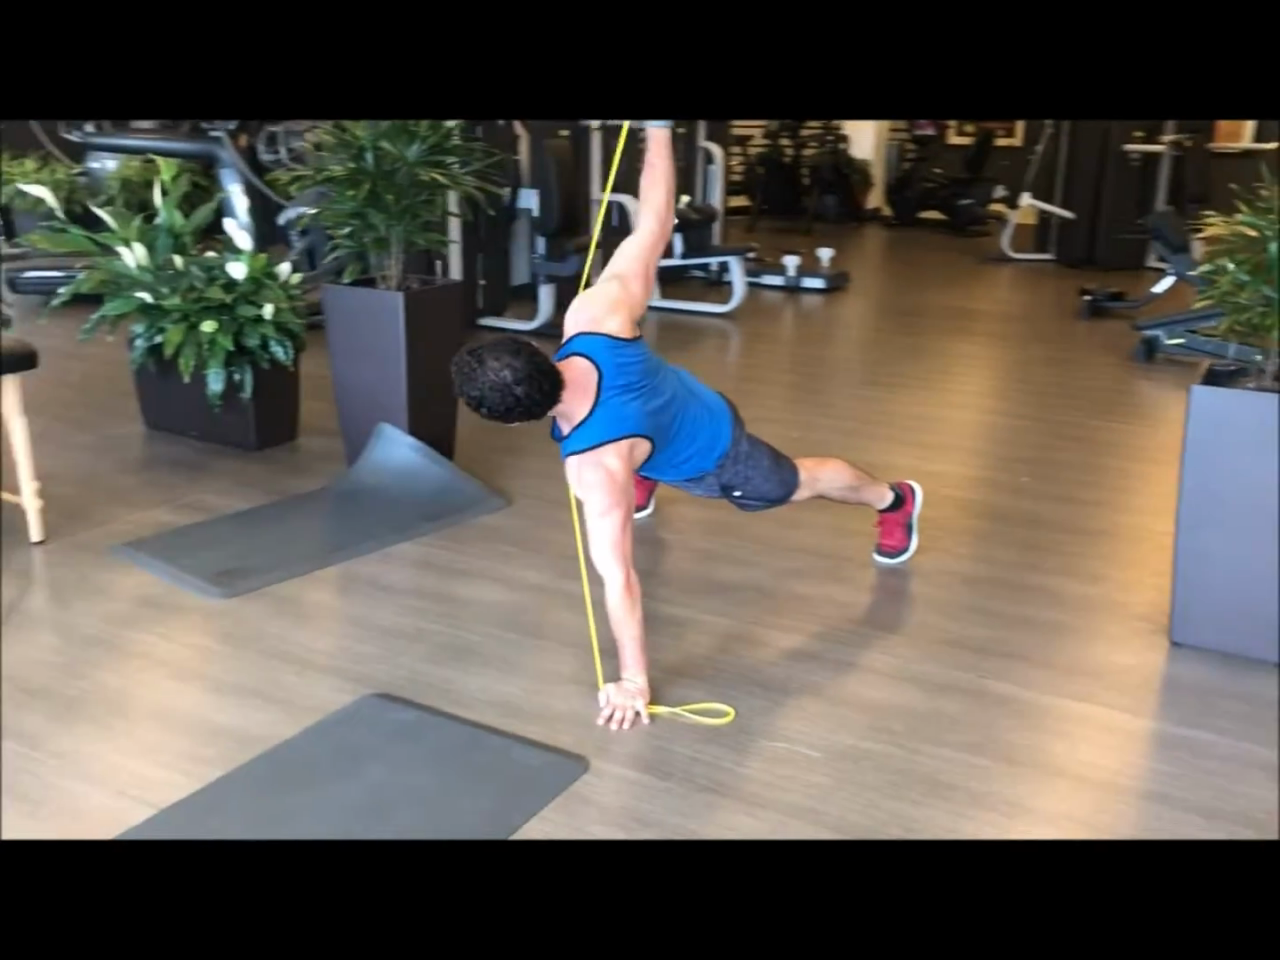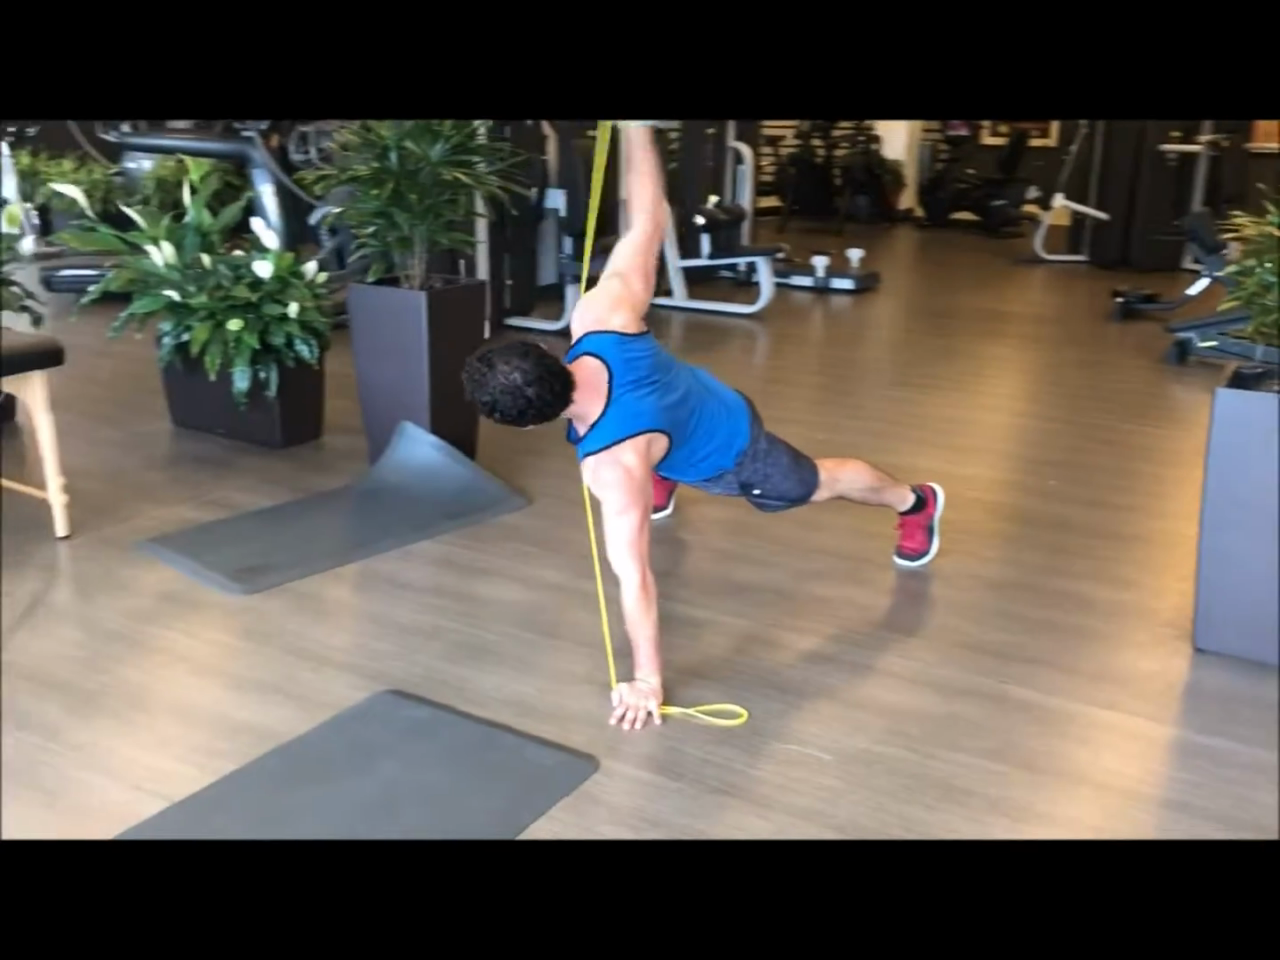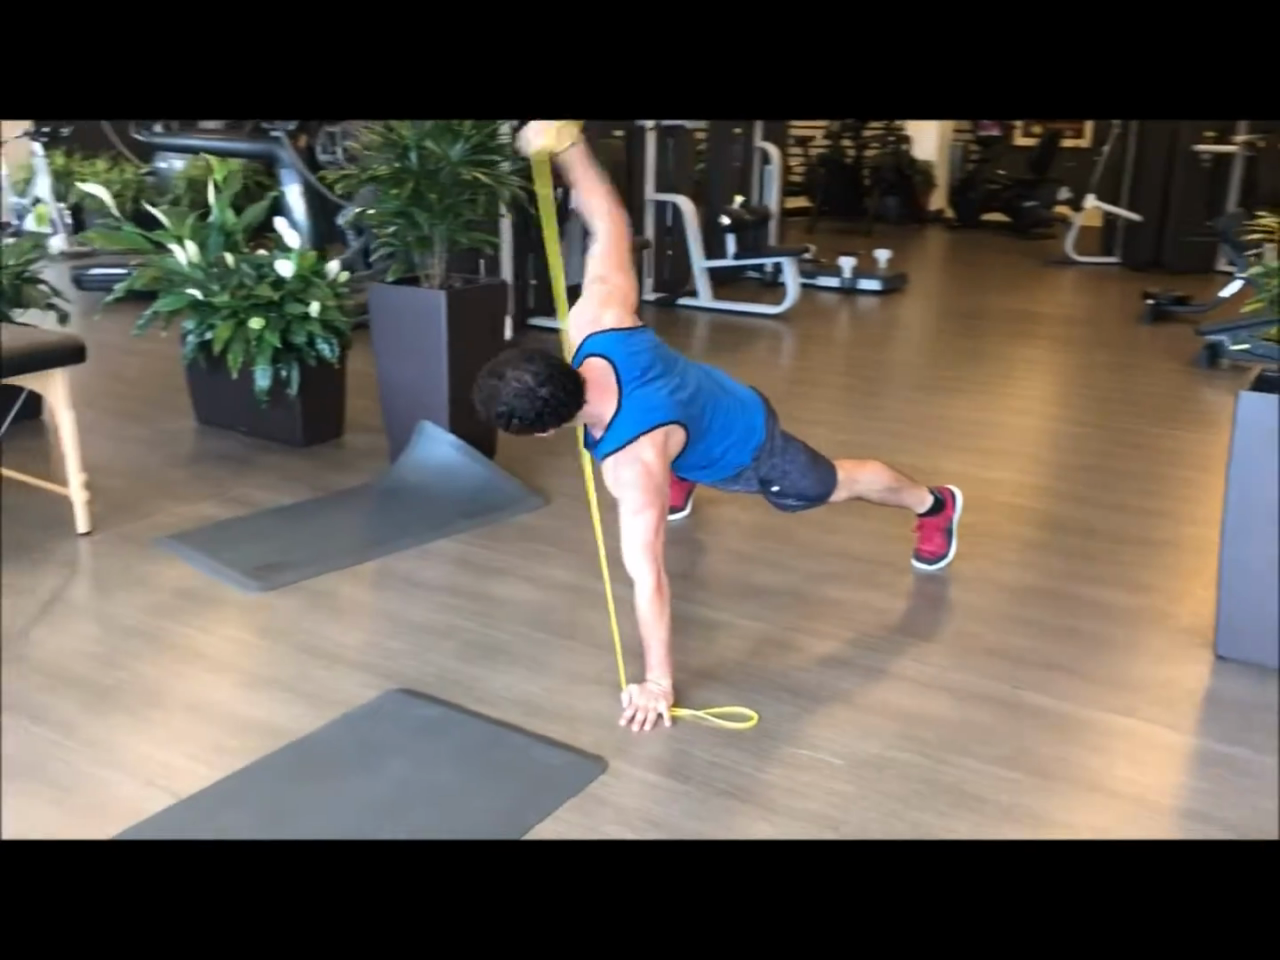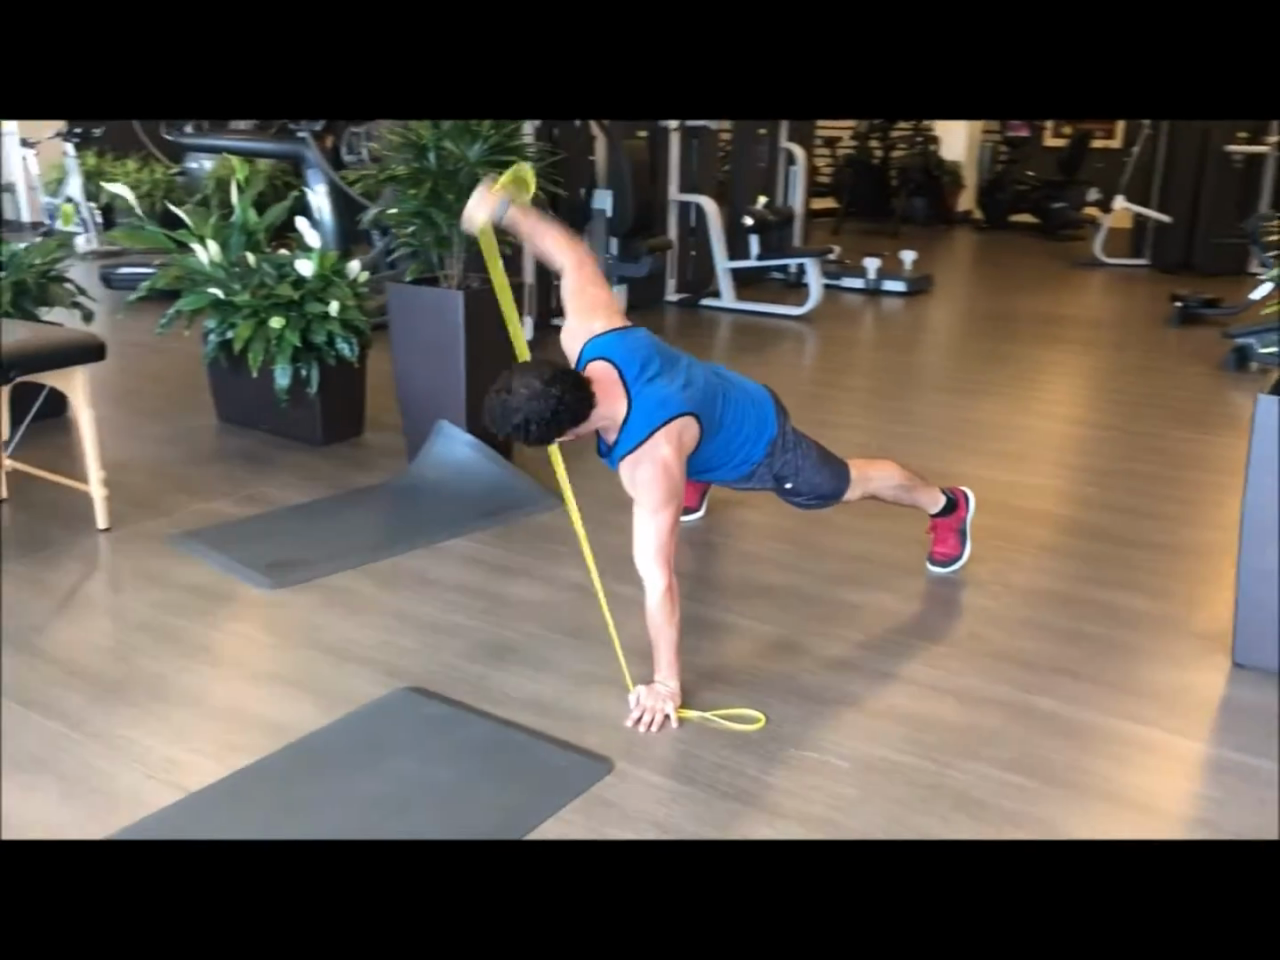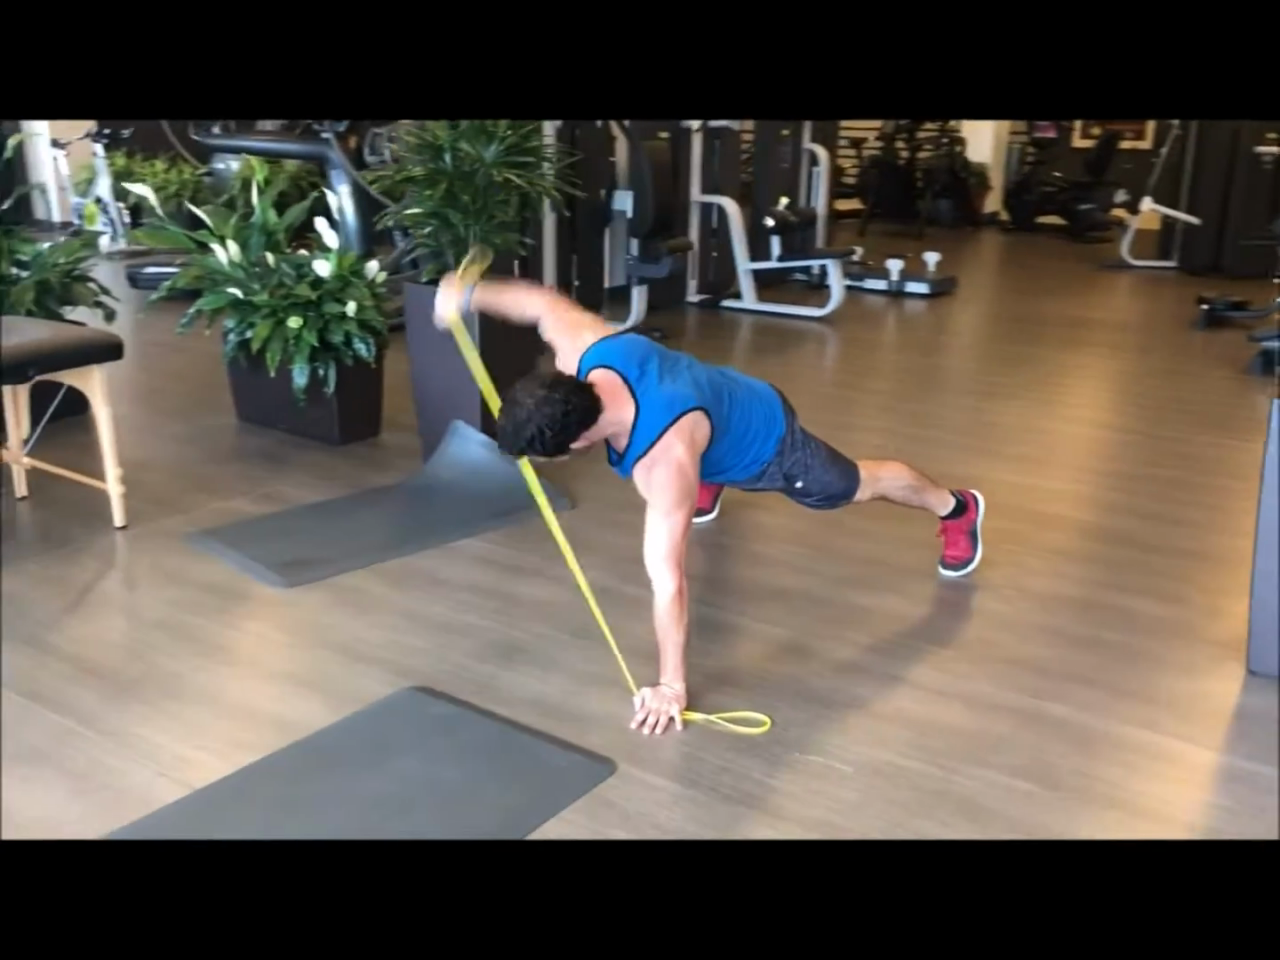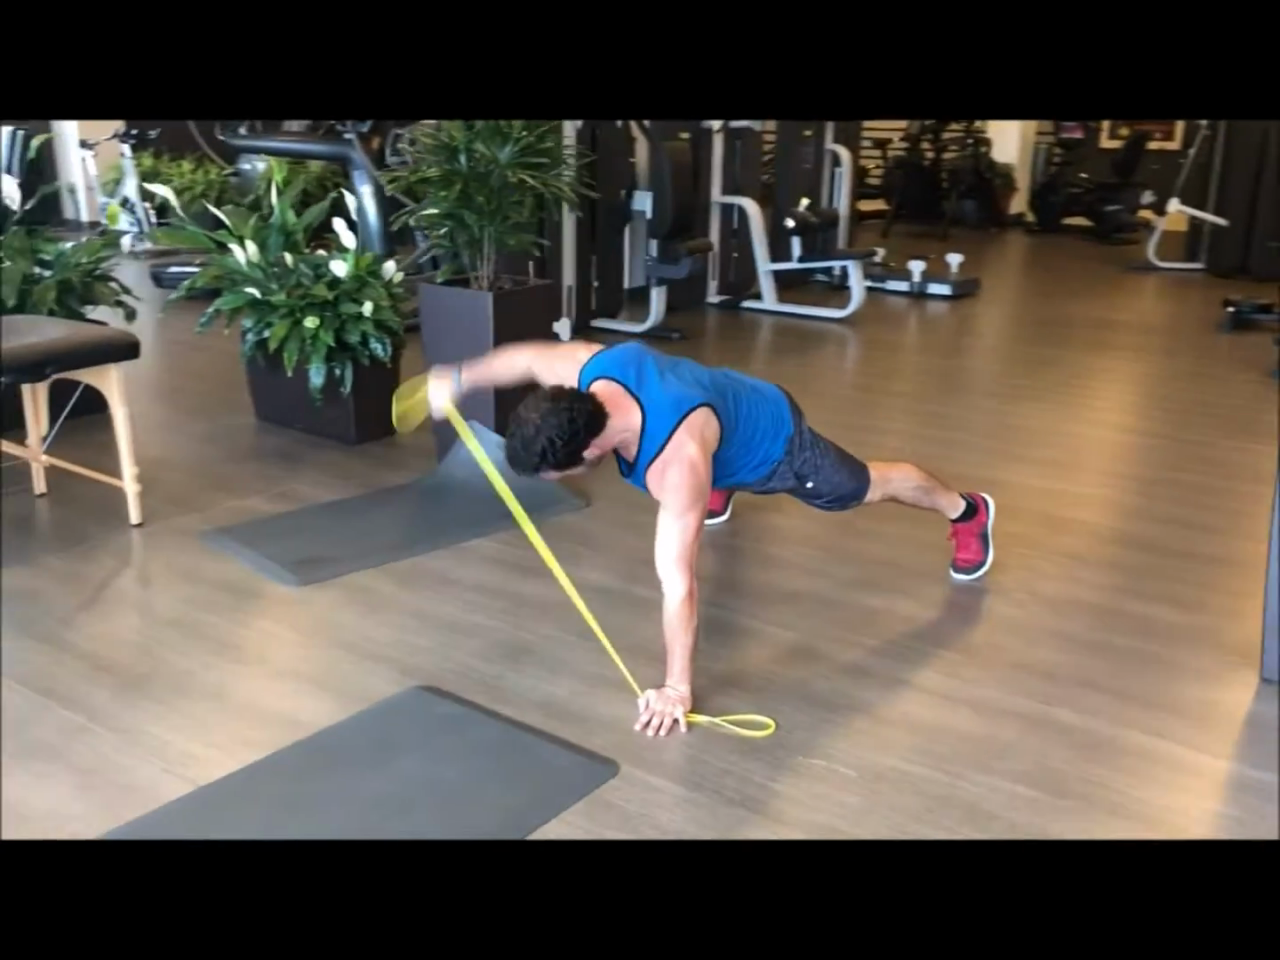
dt=0.1s
person 1, frame 1
left shoulder: (595, 465)
right shoulder: (597, 321)
left elbow: (617, 579)
right elbow: (651, 230)
left wrist: (634, 682)
right wrist: (658, 132)
left hip: (714, 459)
right hip: (690, 406)
left knee: (800, 485)
left ankle: (895, 499)
person 1, frame 2
left shoulder: (613, 463)
right shoulder: (603, 319)
left elbow: (633, 578)
right elbow: (645, 223)
left wrist: (647, 682)
right wrist: (636, 133)
left hip: (732, 457)
right hip: (708, 403)
left knee: (819, 485)
left ankle: (916, 502)
person 1, frame 3
left shoulder: (635, 459)
right shoulder: (601, 327)
left elbow: (645, 579)
right elbow: (612, 232)
left wrist: (657, 682)
right wrist: (571, 151)
left hip: (756, 454)
right hip: (721, 401)
left knee: (836, 487)
left ankle: (932, 508)
person 1, frame 4
left shoulder: (648, 459)
right shoulder: (594, 340)
left elbow: (658, 580)
right elbow: (574, 257)
left wrist: (665, 685)
right wrist: (506, 210)
left hip: (761, 452)
right hip: (731, 402)
left knee: (848, 485)
left ankle: (946, 506)
right ankle: (693, 481)
person 1, frame 5
left shoulder: (661, 458)
right shoulder: (588, 363)
left elbow: (668, 579)
right elbow: (544, 305)
left wrist: (670, 683)
right wrist: (470, 296)
left hip: (769, 447)
right hip: (727, 408)
left knee: (858, 486)
left ankle: (956, 510)
right ankle: (706, 490)
person 1, frame 6
left shoulder: (673, 458)
right shoulder: (590, 372)
left elbow: (678, 581)
right elbow: (532, 358)
left wrist: (676, 686)
right wrist: (459, 378)
left hip: (776, 449)
right hip: (737, 401)
left knee: (866, 484)
left ankle: (966, 509)
right ankle: (719, 488)
